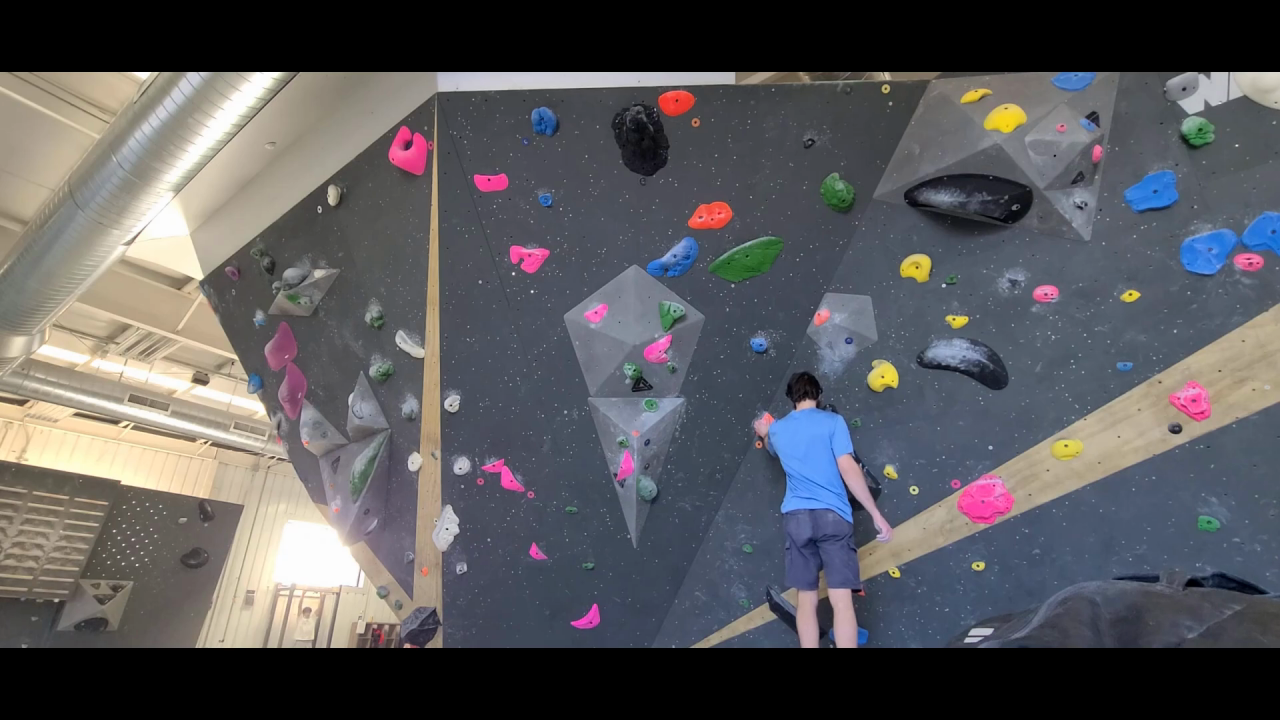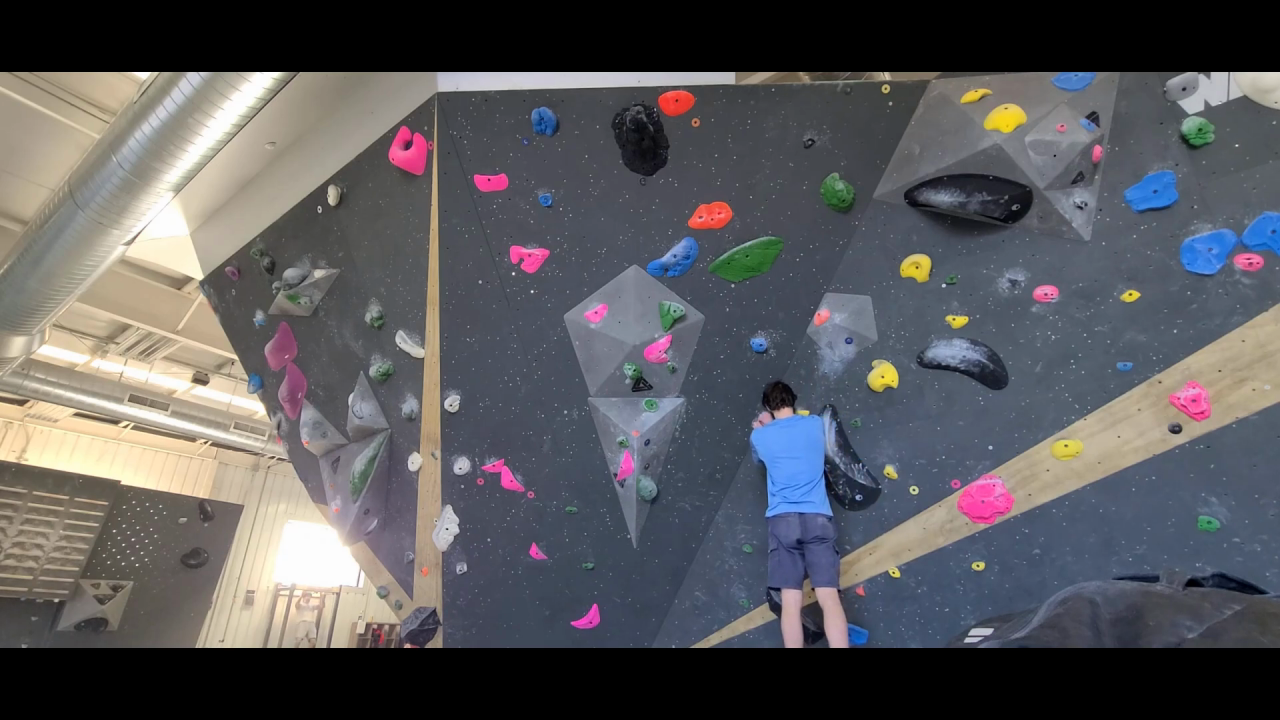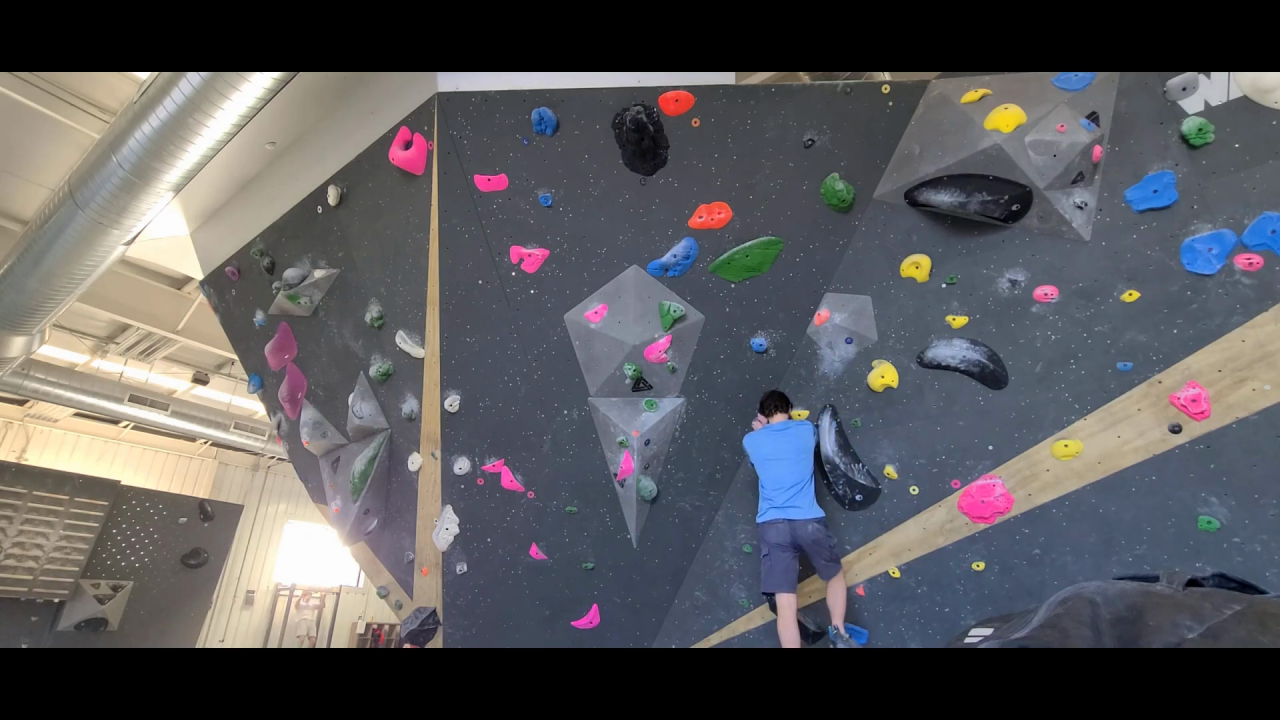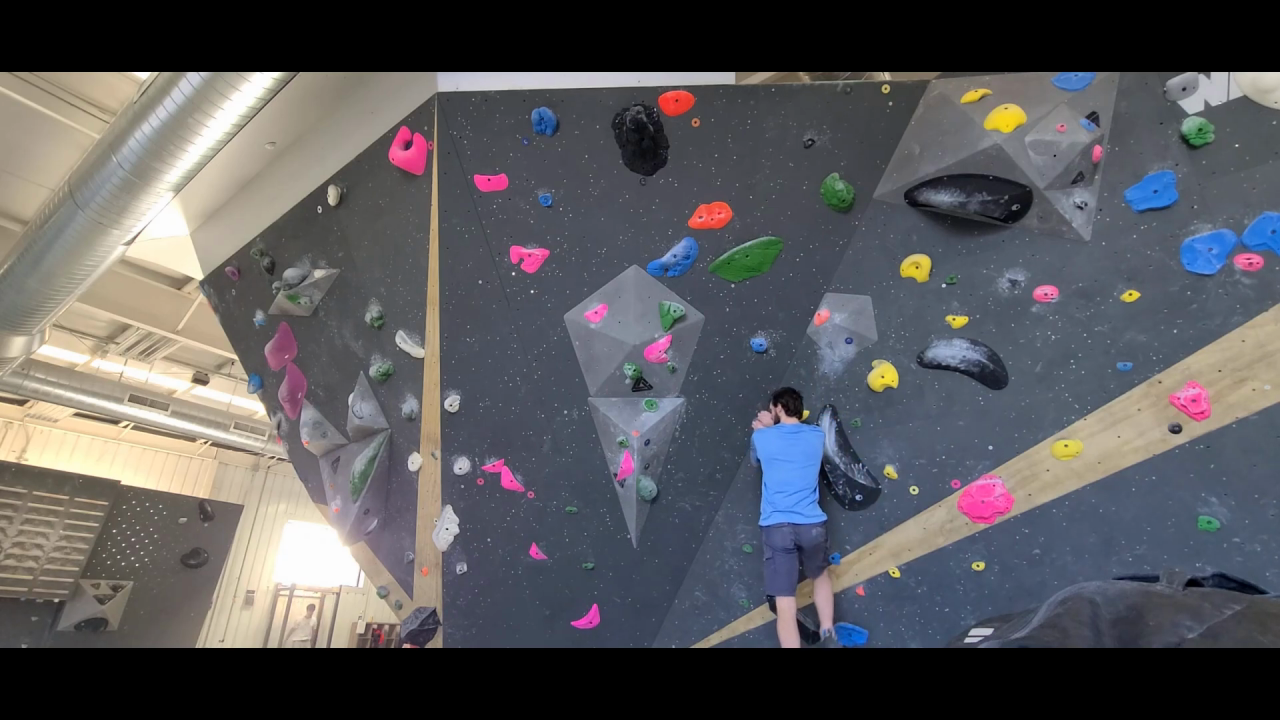
dt=1s
person 1, frame 1
left shoulder: (777, 429)
right shoulder: (832, 421)
right elbow: (847, 469)
right wrist: (876, 515)
left hip: (796, 517)
right hip: (832, 516)
left knee: (806, 600)
right knee: (841, 600)
person 1, frame 2
left shoulder: (759, 436)
right shoulder: (815, 424)
left hip: (783, 520)
right hip: (818, 518)
left knee: (791, 601)
right knee: (829, 598)
person 1, frame 3
left shoulder: (751, 440)
right shoulder: (806, 429)
left hip: (772, 526)
right hip: (809, 522)
left knee: (785, 604)
right knee: (835, 575)
right ankle: (838, 630)
person 1, frame 4
left shoulder: (761, 437)
right shoulder: (817, 435)
left hip: (777, 527)
right hip: (813, 525)
left knee: (785, 607)
right knee: (819, 573)
right ankle: (828, 632)
